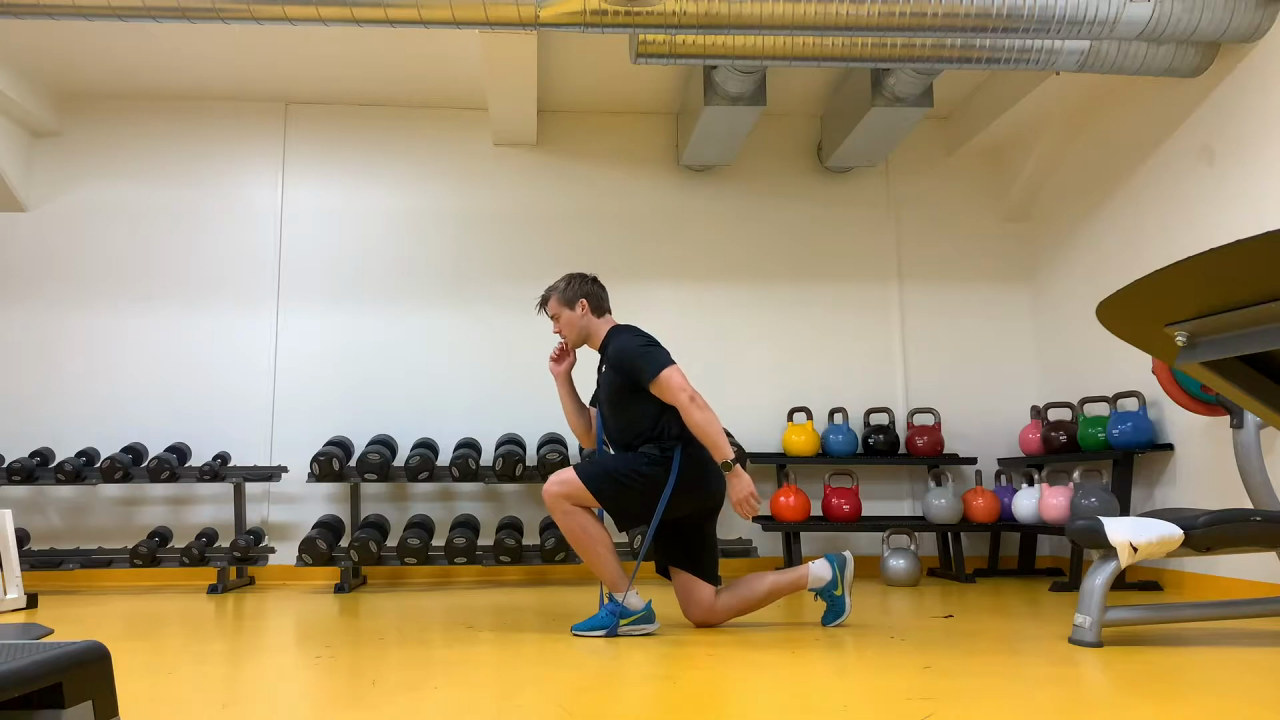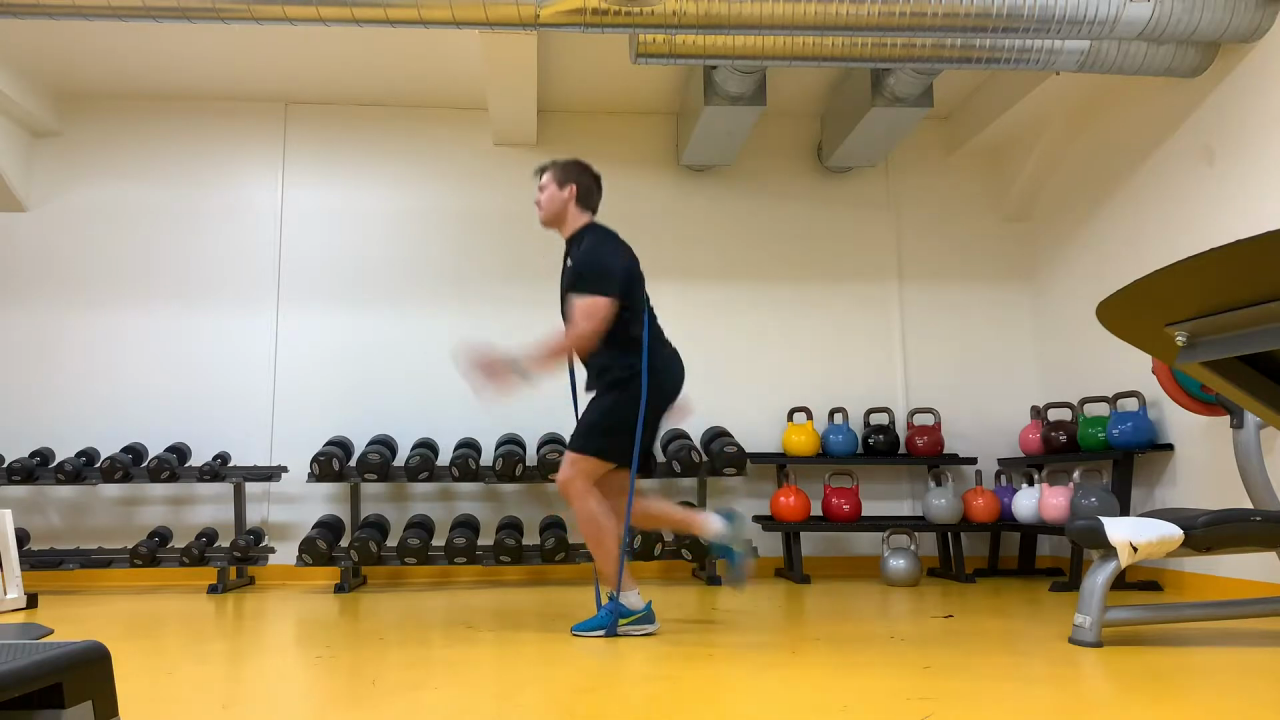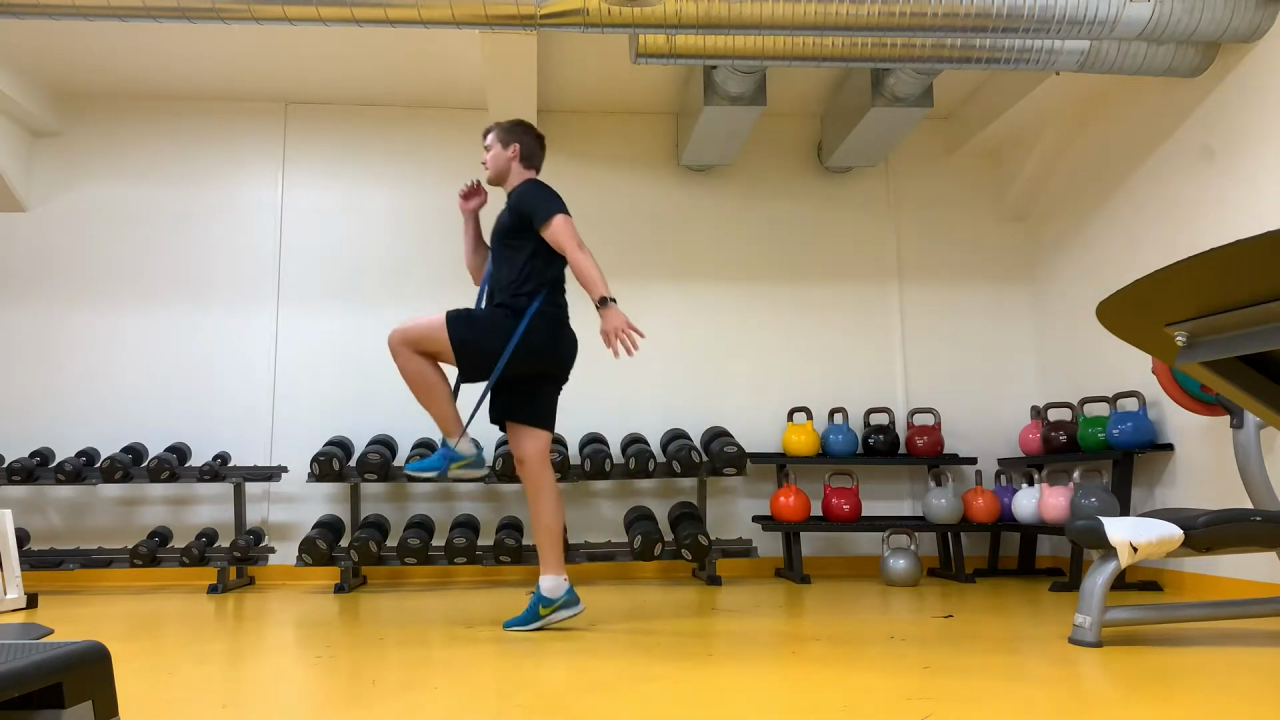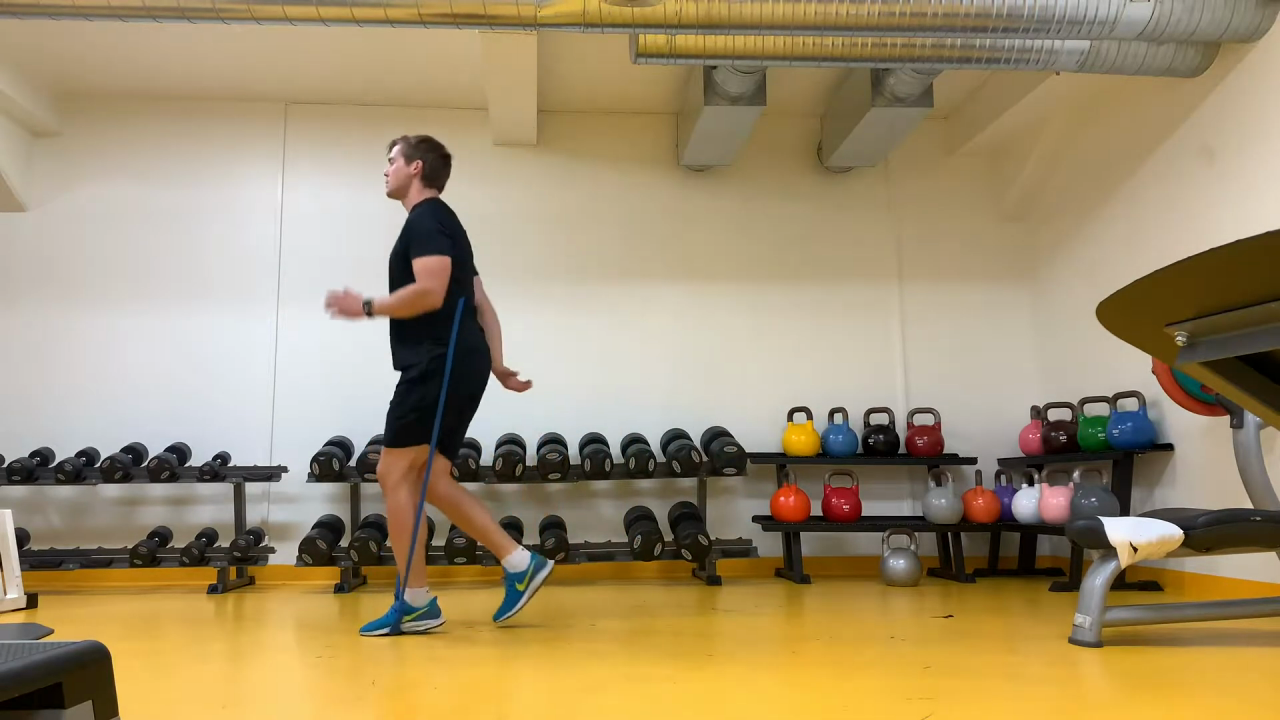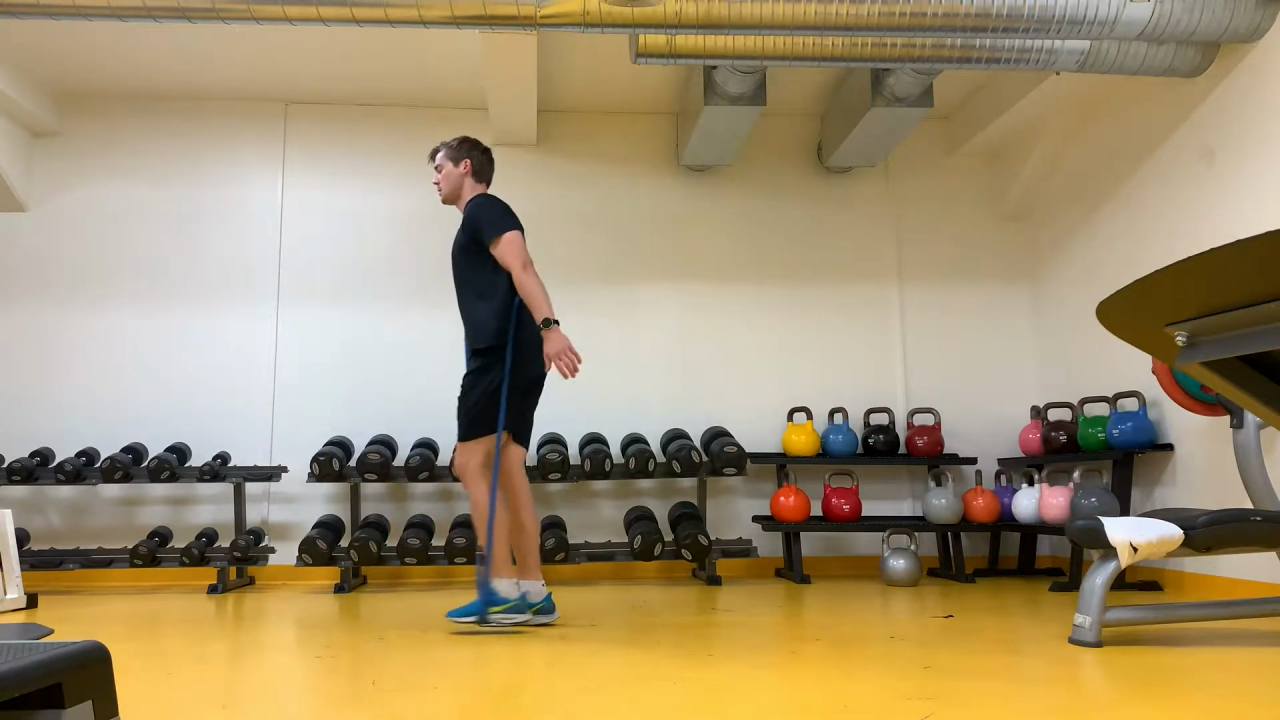
dt=0.7s
person 1, frame 1
left shoulder: (627, 346)
right shoulder: (610, 360)
left elbow: (689, 400)
right elbow: (589, 437)
left wrist: (732, 469)
right wrist: (562, 379)
left hip: (676, 468)
right hip: (681, 481)
left knee: (558, 490)
right knee: (706, 611)
left ankle: (627, 606)
right ankle: (822, 573)
person 1, frame 2
left shoulder: (593, 250)
right shoulder: (587, 251)
left elbow: (586, 331)
left wrist: (515, 364)
left hip: (637, 377)
right hip: (627, 377)
left knee: (574, 479)
right knee: (608, 494)
left ankle: (629, 605)
right ankle: (716, 527)
person 1, frame 3
left shoulder: (532, 196)
right shoulder: (517, 211)
left elbow: (574, 249)
right elbow: (483, 272)
left wrist: (606, 304)
right wrist: (470, 219)
left hip: (529, 333)
right hip: (537, 346)
left knee: (404, 340)
right knee: (533, 463)
left ankle: (459, 447)
right ankle: (555, 590)
person 1, frame 4
left shoulder: (425, 219)
right shoulder: (444, 224)
left elbow: (430, 293)
right elbow: (481, 304)
left wrist: (366, 306)
right wrist: (497, 364)
left hip: (439, 365)
right hip: (457, 364)
left knee: (395, 476)
right knee: (434, 481)
left ankle: (416, 602)
right ankle: (521, 563)
person 1, frame 5
left shoulder: (484, 209)
right shoulder: (483, 218)
left elbow: (521, 268)
left wrist: (548, 327)
right wrist: (479, 367)
left hip: (507, 351)
right hip: (507, 354)
left knee: (472, 463)
right knee: (508, 471)
left ankle: (503, 592)
right ankle: (534, 595)
